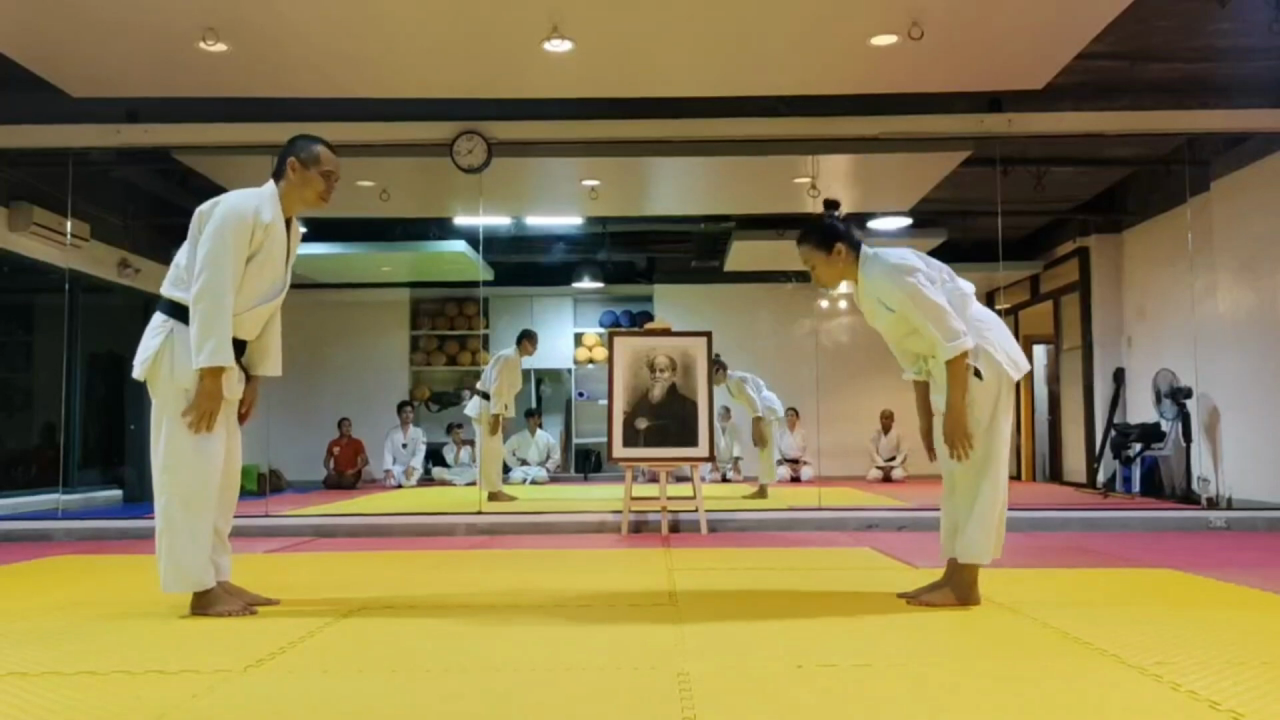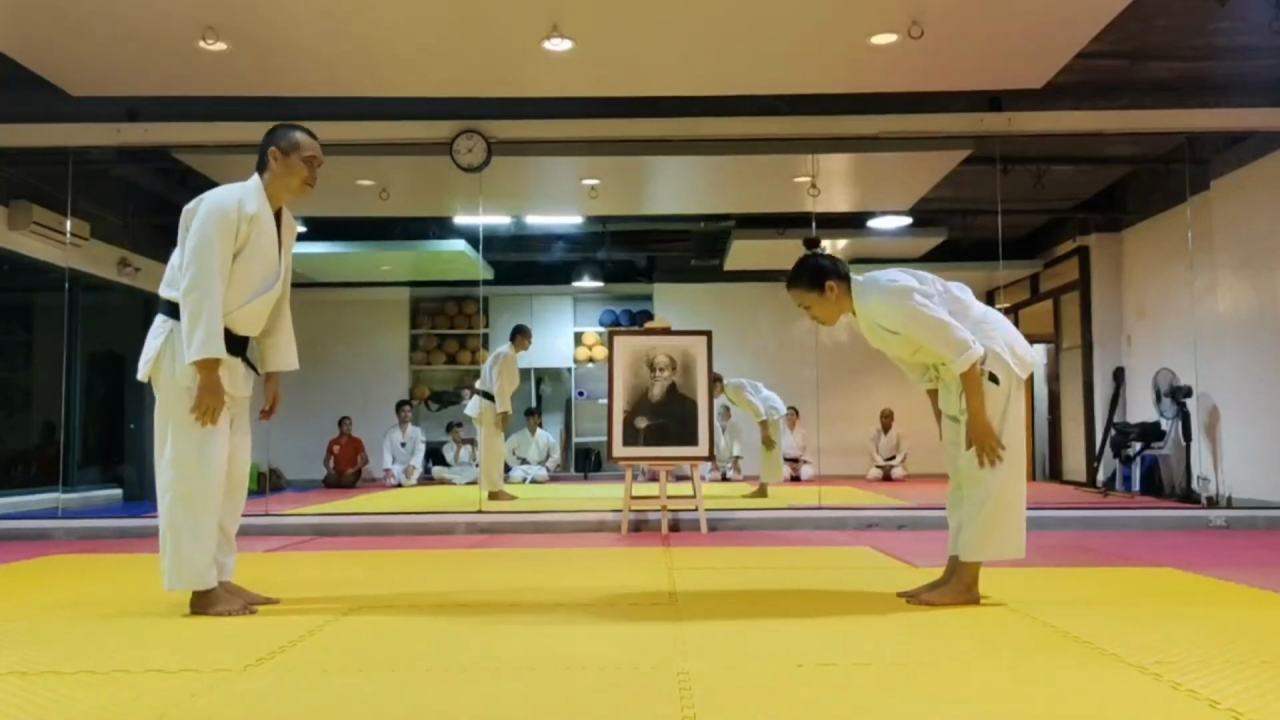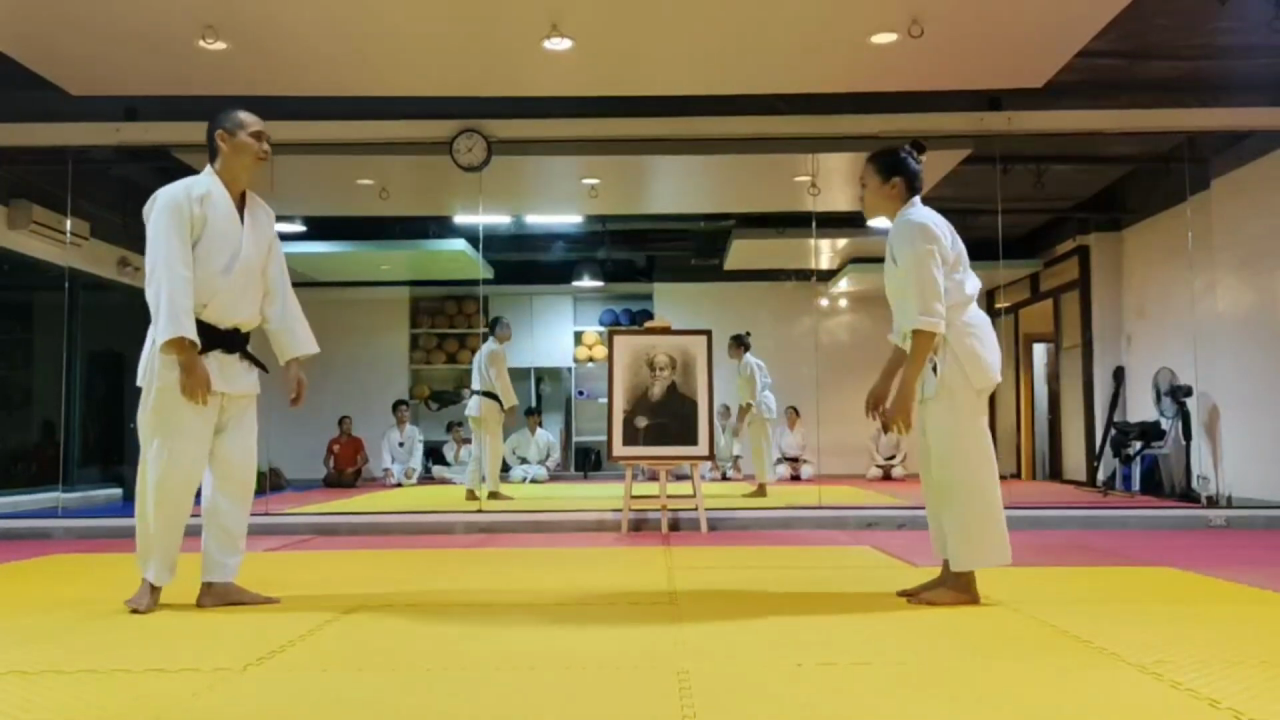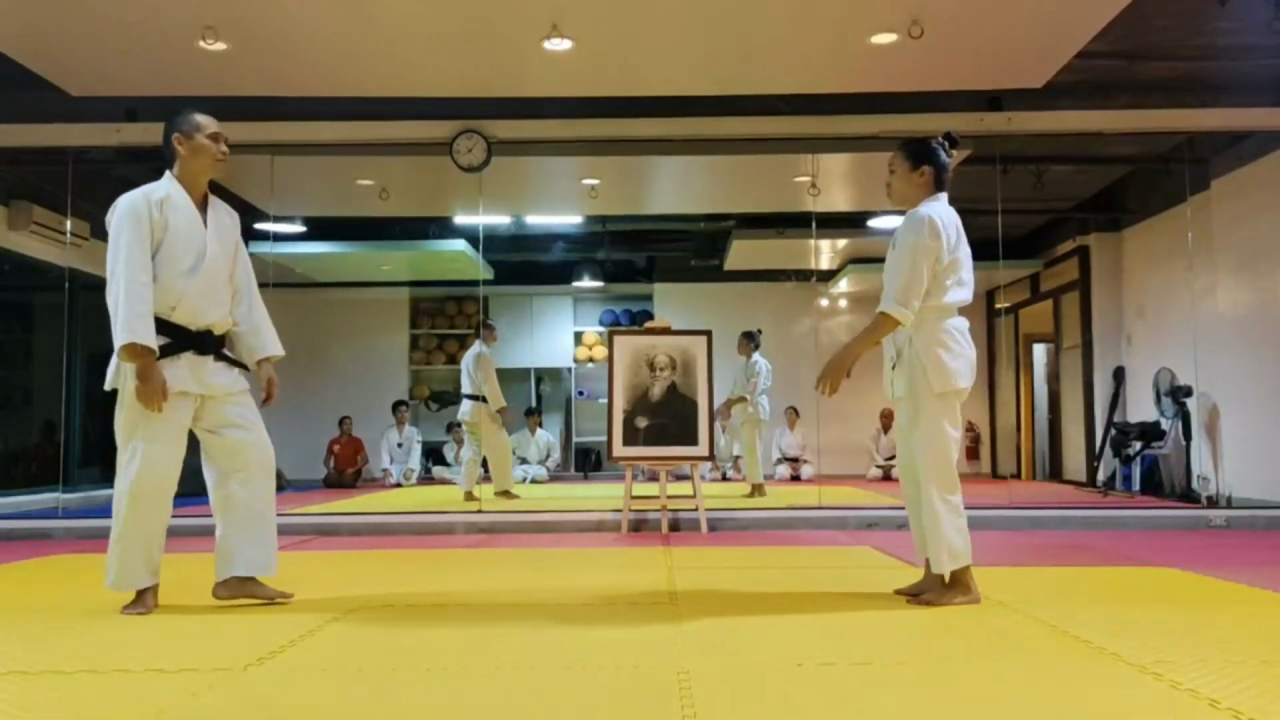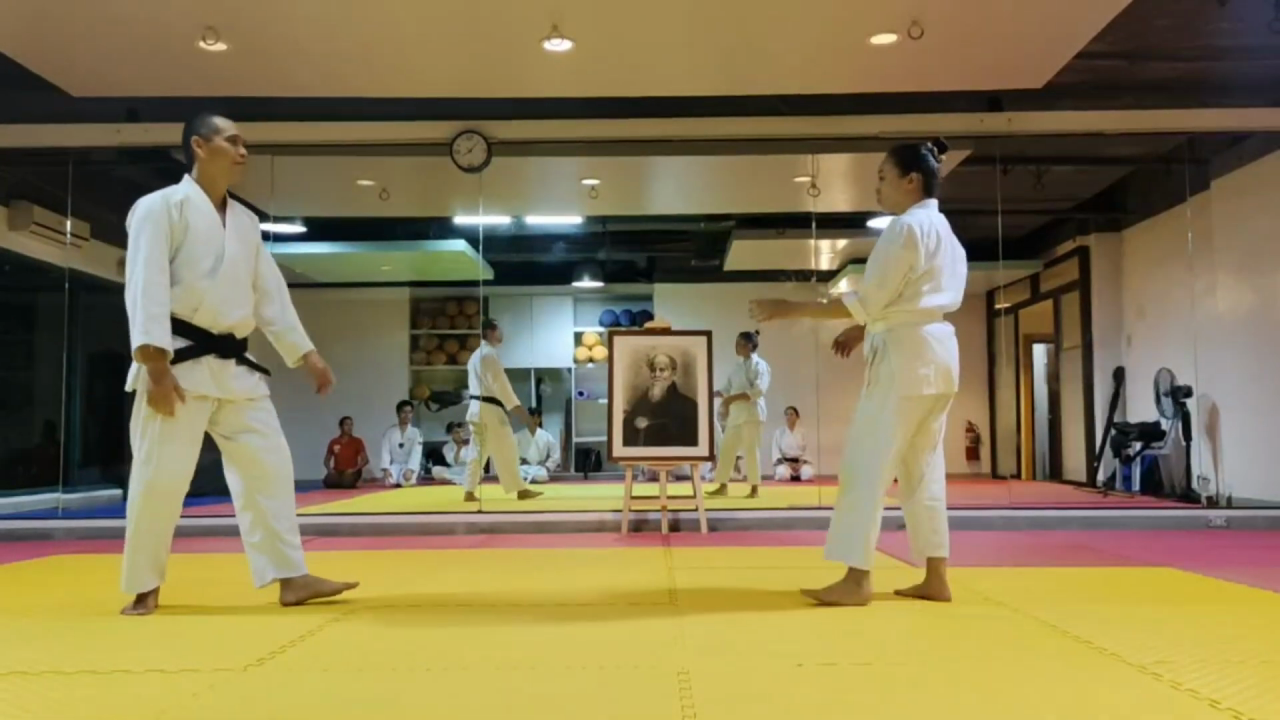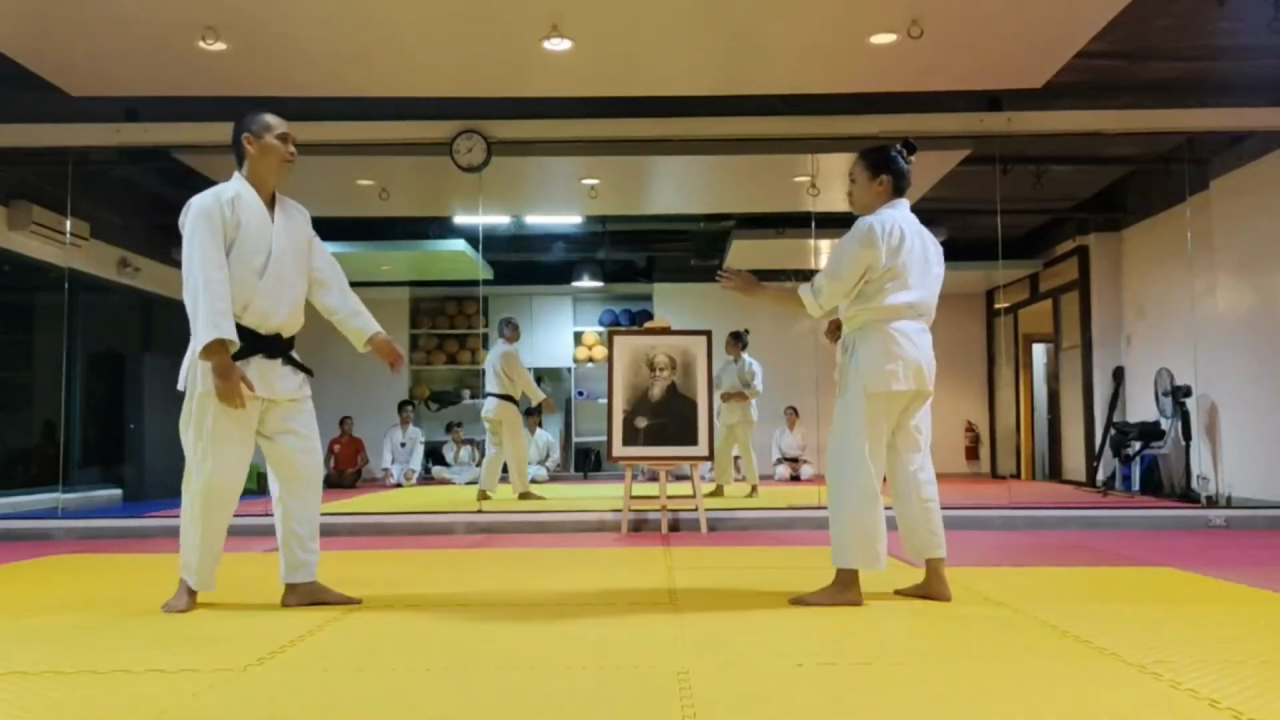
dt=0.4s
person 1, frame 1
left shoulder: (289, 230)
right shoulder: (239, 211)
right elbow: (210, 297)
left wrist: (253, 378)
right wrist: (210, 378)
left hip: (221, 356)
right hip: (184, 350)
left knee: (222, 472)
right knee: (191, 468)
left ankle: (216, 579)
right ankle: (201, 589)
person 1, frame 2
left shoulder: (285, 224)
right shoulder: (223, 206)
left elbow: (276, 303)
right elbow: (200, 292)
left wrist: (273, 372)
right wrist: (208, 372)
left hip: (230, 355)
right hip: (189, 350)
left knee: (231, 469)
right knee: (195, 467)
left ankle: (219, 577)
right ankle: (201, 587)
person 1, frame 3
left shoulder: (261, 214)
right shoulder: (179, 198)
left elbow: (276, 290)
right elbow: (169, 280)
left wrist: (294, 359)
right wrist: (186, 355)
left hip: (234, 357)
right hip: (183, 352)
left knee: (236, 469)
right knee: (173, 466)
left ankle: (218, 581)
right ankle: (152, 577)
person 1, frame 4
left shoulder: (226, 217)
right shoulder: (140, 204)
left elbow: (244, 292)
right elbow: (128, 286)
left wrist: (263, 359)
right wrist: (144, 360)
left hip: (216, 361)
right hip: (162, 357)
left knee: (252, 456)
right knee: (149, 473)
left ankle: (239, 572)
right ankle: (142, 586)
person 1, frame 5
left shoulder: (245, 220)
right shoulder: (160, 207)
left elbow: (271, 293)
right elbow: (146, 289)
left wrist: (306, 354)
right wrist: (156, 363)
left hip: (235, 365)
right hip: (181, 361)
left knee: (268, 465)
right knee: (160, 476)
left ankle: (291, 578)
right ankle: (144, 587)
person 1, frame 6
left shoulder: (296, 216)
right shoulder: (211, 206)
left elbow: (328, 283)
right elbow: (205, 285)
left wrist: (374, 336)
right wrist: (221, 358)
left hip: (282, 364)
right hip: (229, 360)
left knee: (302, 467)
right knee: (215, 474)
left ankle: (300, 581)
right ankle: (191, 581)
person 2, frame 1
left shoulder: (890, 271)
right shoulder: (865, 287)
left elbow: (952, 337)
right elbow: (914, 354)
left wrist: (955, 411)
right wrist: (929, 413)
left hip: (982, 355)
right hip: (956, 365)
left knee: (976, 467)
right knee: (959, 472)
left ankle: (965, 583)
right ankle: (955, 574)
person 2, frame 2
left shoulder: (887, 297)
right shoulder: (864, 311)
left elbow: (963, 349)
right elbow: (922, 367)
left wrist: (978, 420)
right wrist: (945, 426)
left hip: (990, 357)
right hip: (962, 365)
left knee: (985, 469)
right knee: (963, 471)
left ankle: (965, 582)
right ankle: (955, 574)
person 2, frame 3
left shoulder: (916, 226)
right shoulder: (904, 231)
left elbow: (928, 317)
right elbow: (909, 321)
left wrist: (906, 387)
right wrist: (885, 379)
left hip: (959, 354)
right hip: (941, 356)
left knee: (960, 467)
right knee: (939, 468)
left ankle: (964, 581)
right ankle: (951, 573)
person 2, frame 4
left shoulder: (924, 219)
right shoulder: (942, 220)
left elbow: (901, 306)
left wrist: (848, 354)
right wrist: (855, 350)
left hip: (928, 354)
right hip: (933, 351)
left knee: (931, 468)
right knee: (919, 467)
left ankle: (960, 580)
right ankle: (936, 574)
person 2, frame 5
left shoulder: (906, 228)
right shoulder: (943, 231)
left elbow: (866, 301)
left wrist: (791, 309)
right wrist: (864, 330)
left hip: (906, 356)
right hip: (934, 353)
left knee: (866, 466)
right knee: (922, 467)
left ankle: (856, 578)
right ankle: (935, 577)
person 2, frame 6
left shoulder: (872, 228)
right shoulder: (925, 237)
left elbow: (821, 294)
left wrist: (758, 289)
right wrist: (856, 318)
left hip: (878, 352)
right hip: (915, 351)
left knee: (854, 466)
right knee: (911, 464)
left ankle: (847, 582)
right ankle: (935, 577)
